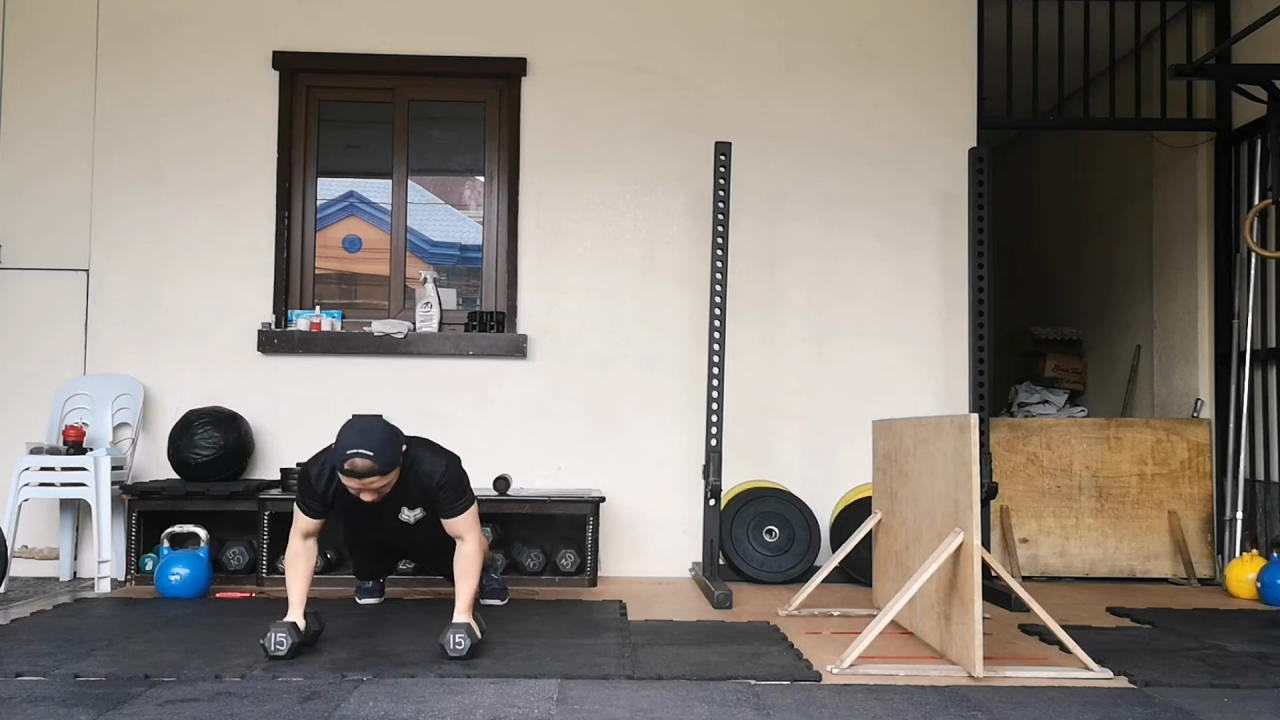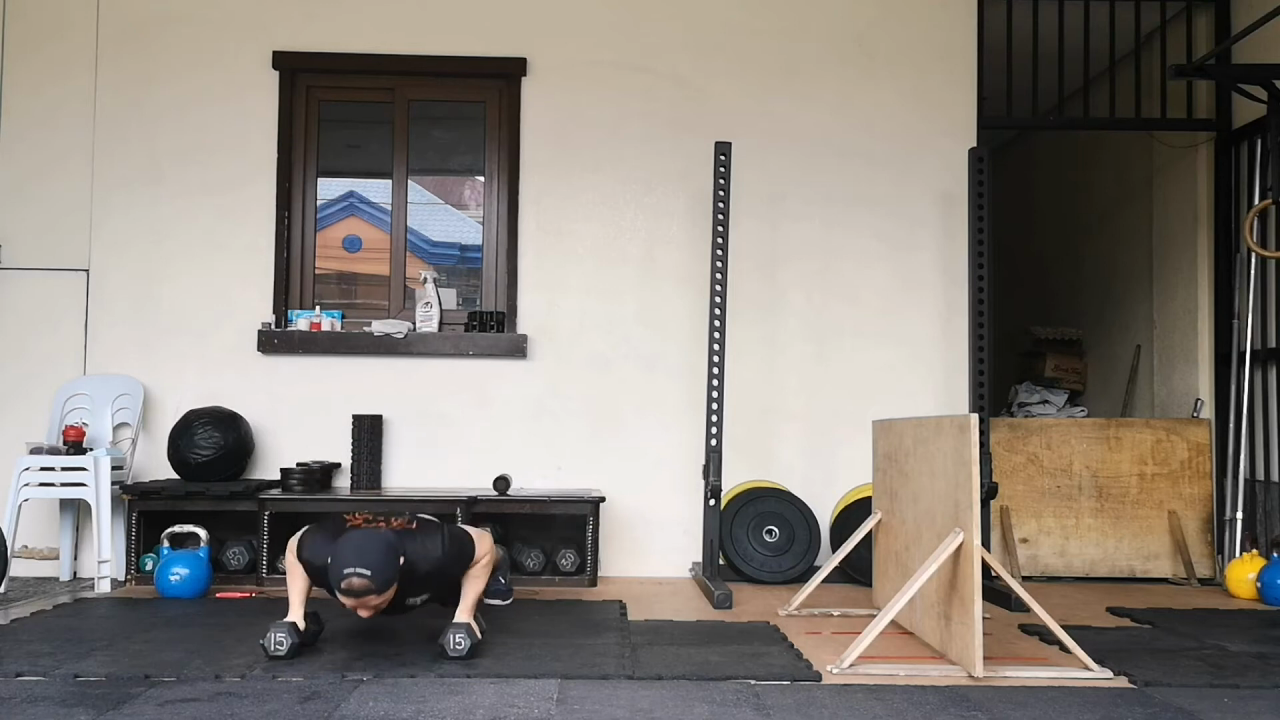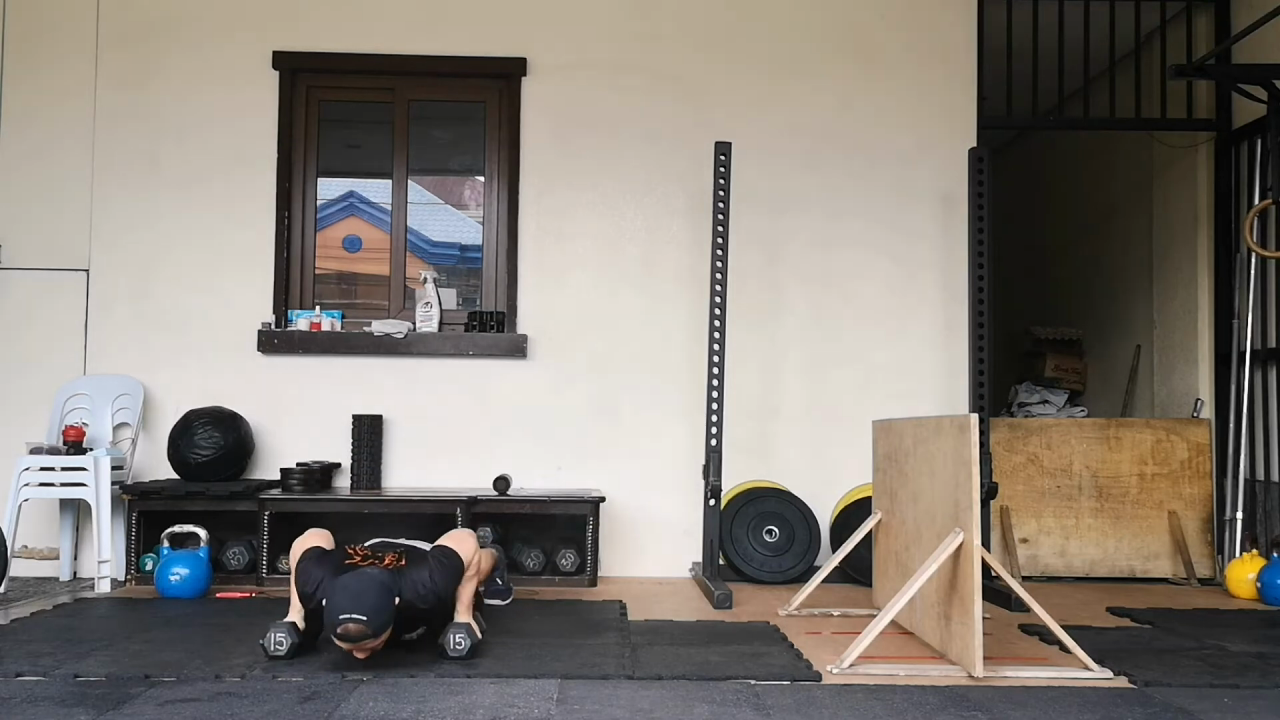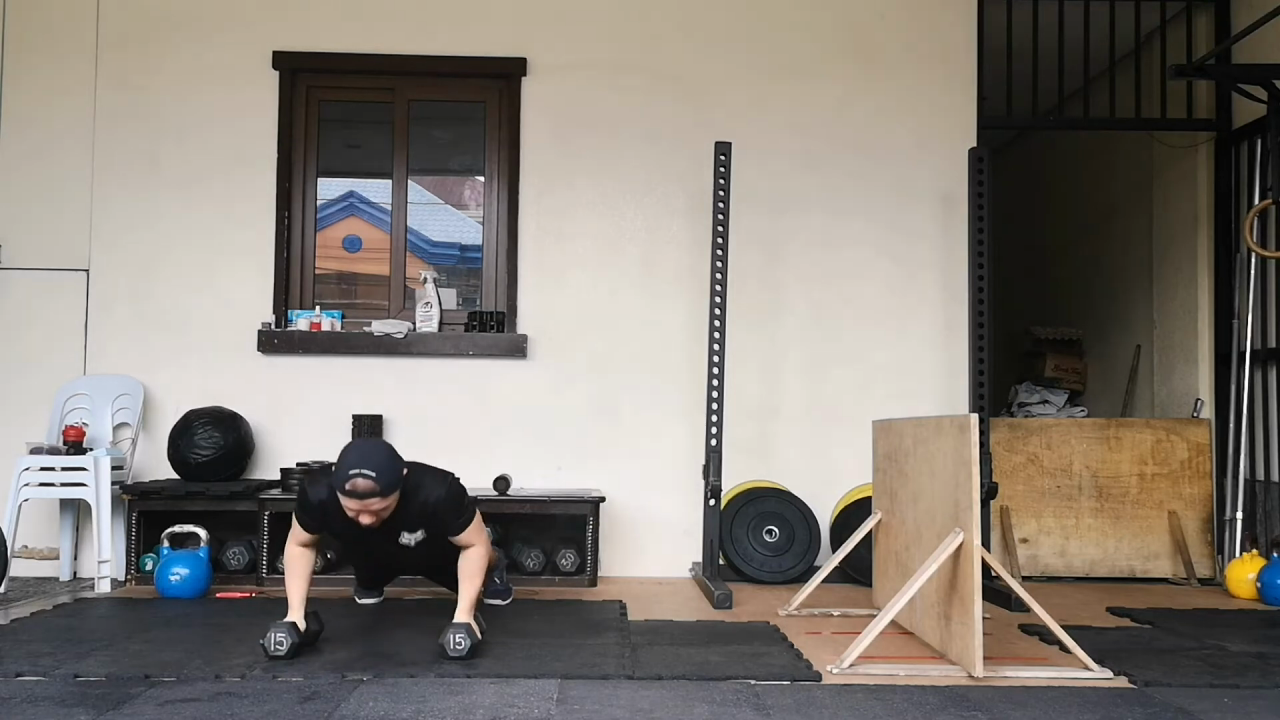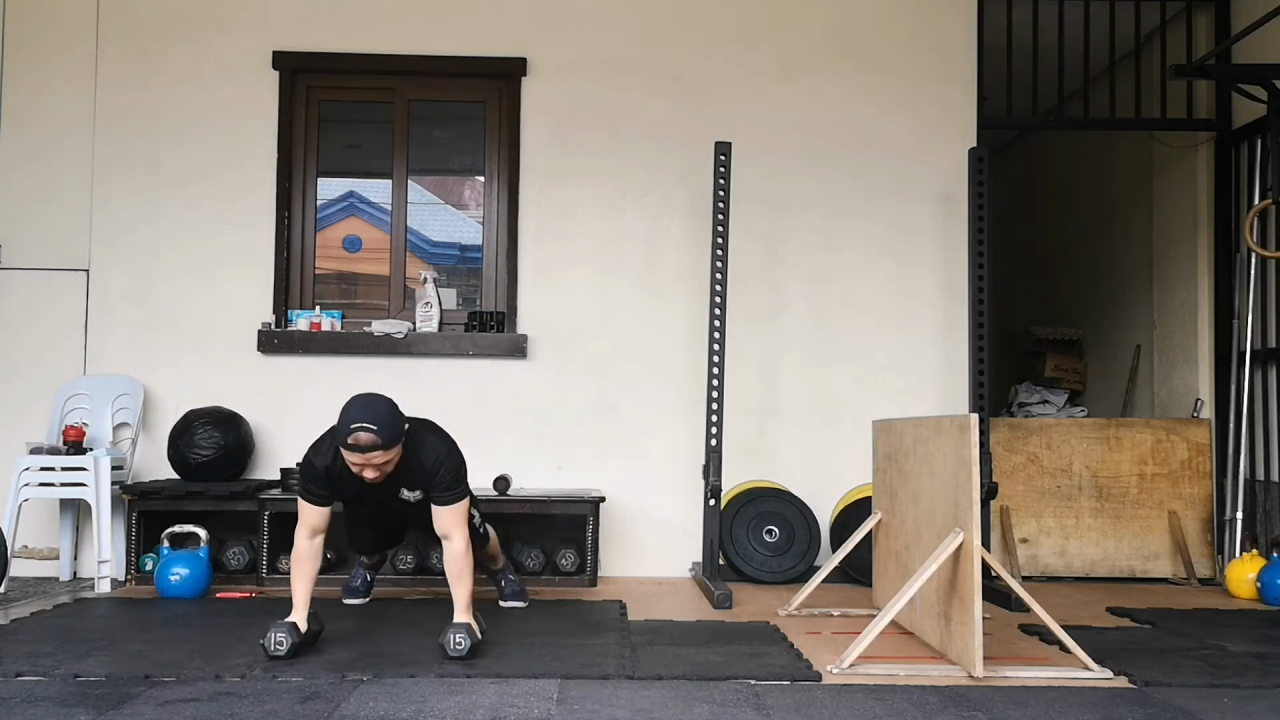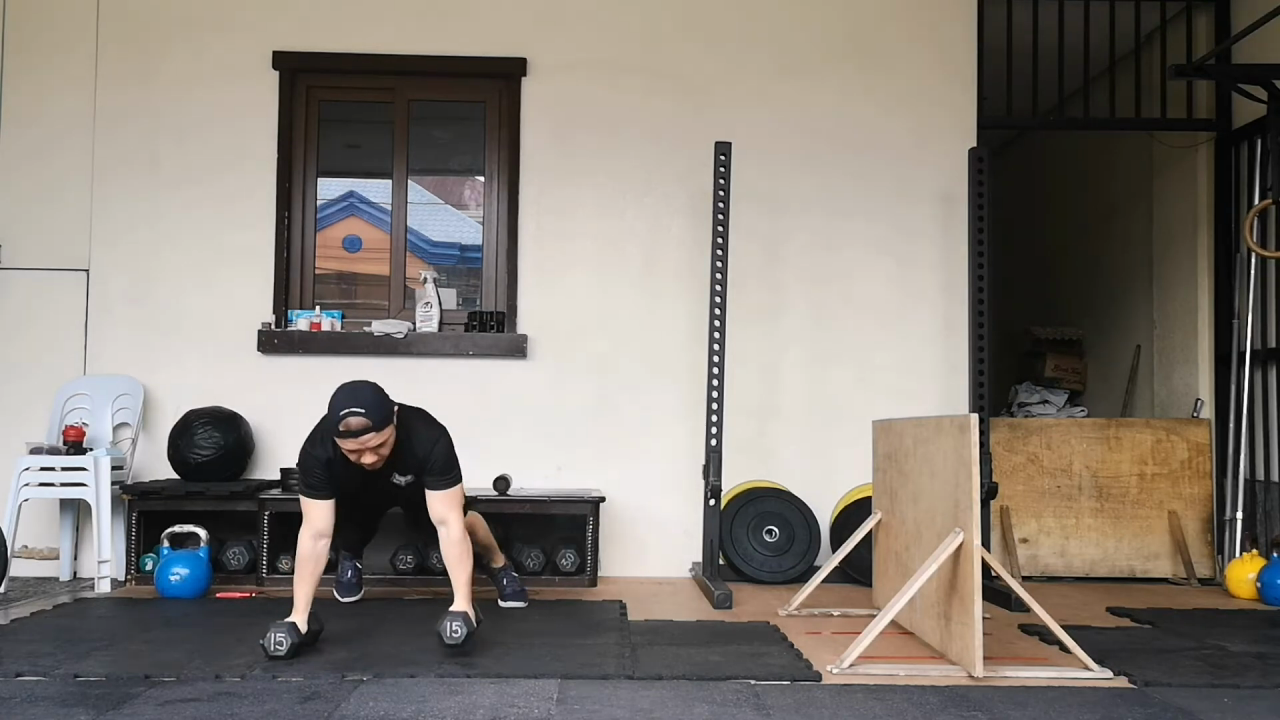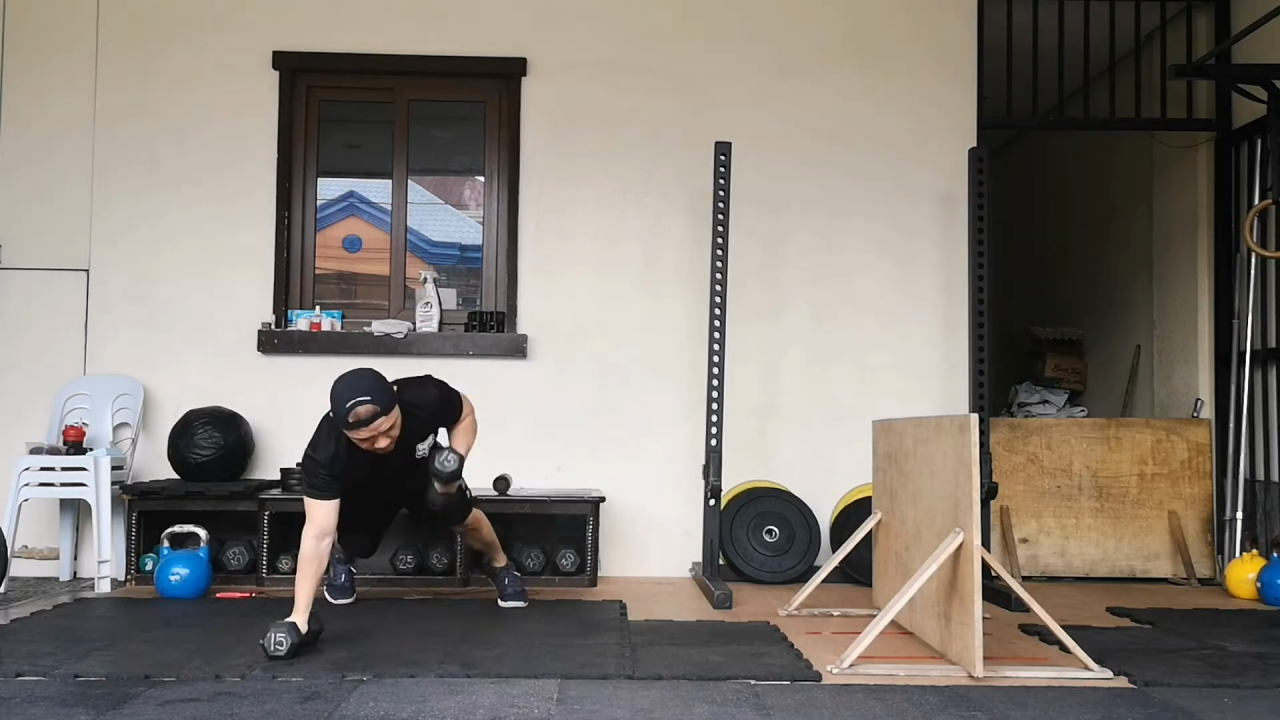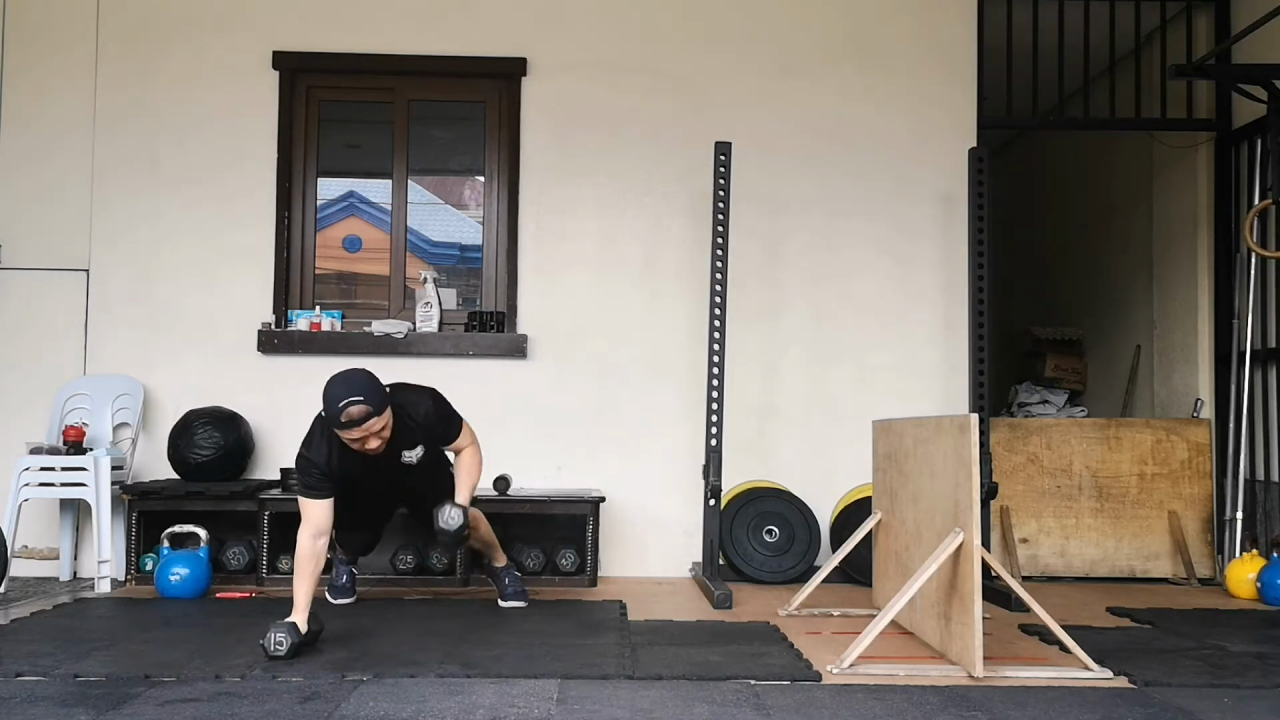
dt=0.3s
person 1, frame 1
left shoulder: (436, 469)
right shoulder: (319, 473)
left elbow: (467, 538)
right elbow: (304, 538)
left wrist: (463, 612)
right wrist: (295, 610)
left hip: (430, 534)
left ankle: (486, 572)
person 1, frame 2
left shoulder: (435, 553)
right shoulder: (318, 551)
left elbow: (483, 551)
right elbow: (296, 548)
left wrist: (465, 614)
right wrist: (295, 612)
left ankle: (498, 561)
person 1, frame 3
left shoulder: (428, 586)
right shoulder: (317, 587)
left elbow: (467, 541)
right elbow: (313, 537)
left wrist: (463, 615)
right wrist: (296, 614)
left ankle: (493, 560)
person 1, frame 4
left shoulder: (436, 492)
right shoulder: (318, 496)
left elbow: (475, 544)
right elbow: (299, 544)
left wrist: (465, 612)
right wrist: (295, 612)
left ankle: (493, 568)
person 1, frame 5
left shoulder: (436, 452)
right shoulder: (321, 459)
left elbow: (453, 537)
right elbow: (310, 535)
left wrist: (463, 615)
right wrist: (299, 614)
left ankle: (499, 568)
right ankle: (368, 565)
person 1, frame 6
left shoulder: (427, 437)
right shoulder: (318, 451)
left elbow: (448, 524)
right elbow: (316, 535)
left wrist: (462, 603)
right wrist: (299, 616)
left hip: (417, 483)
left ankle: (498, 566)
right ankle: (350, 557)
person 1, frame 7
left shoulder: (425, 396)
right shoulder: (323, 454)
left elbow: (466, 414)
right elbow: (318, 535)
right wrist: (299, 616)
left hip: (423, 473)
left knee: (465, 519)
left ankle: (499, 566)
right ankle: (341, 559)
person 1, frame 8
left shoulder: (421, 405)
right shoulder: (316, 453)
left elbow: (468, 448)
right elbow: (314, 535)
left wrist: (460, 504)
right wrist: (299, 615)
left hip: (422, 473)
left knee: (465, 520)
left ankle: (500, 566)
right ankle: (344, 560)
